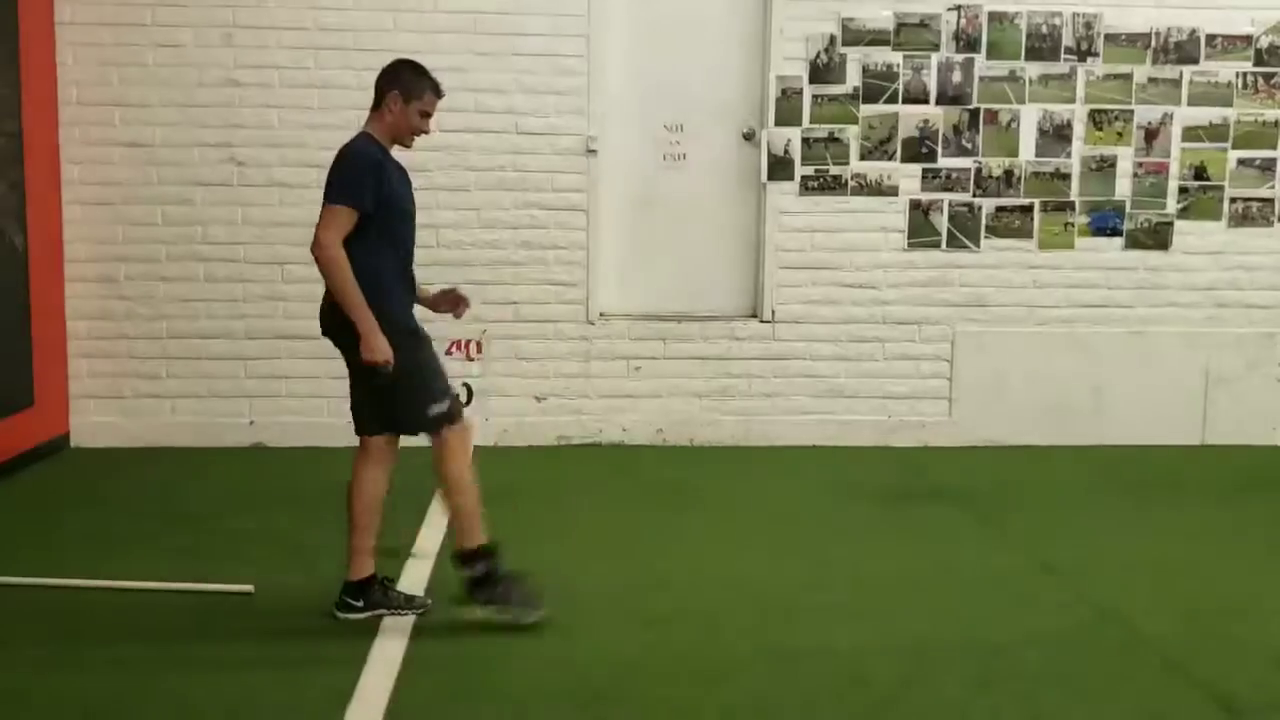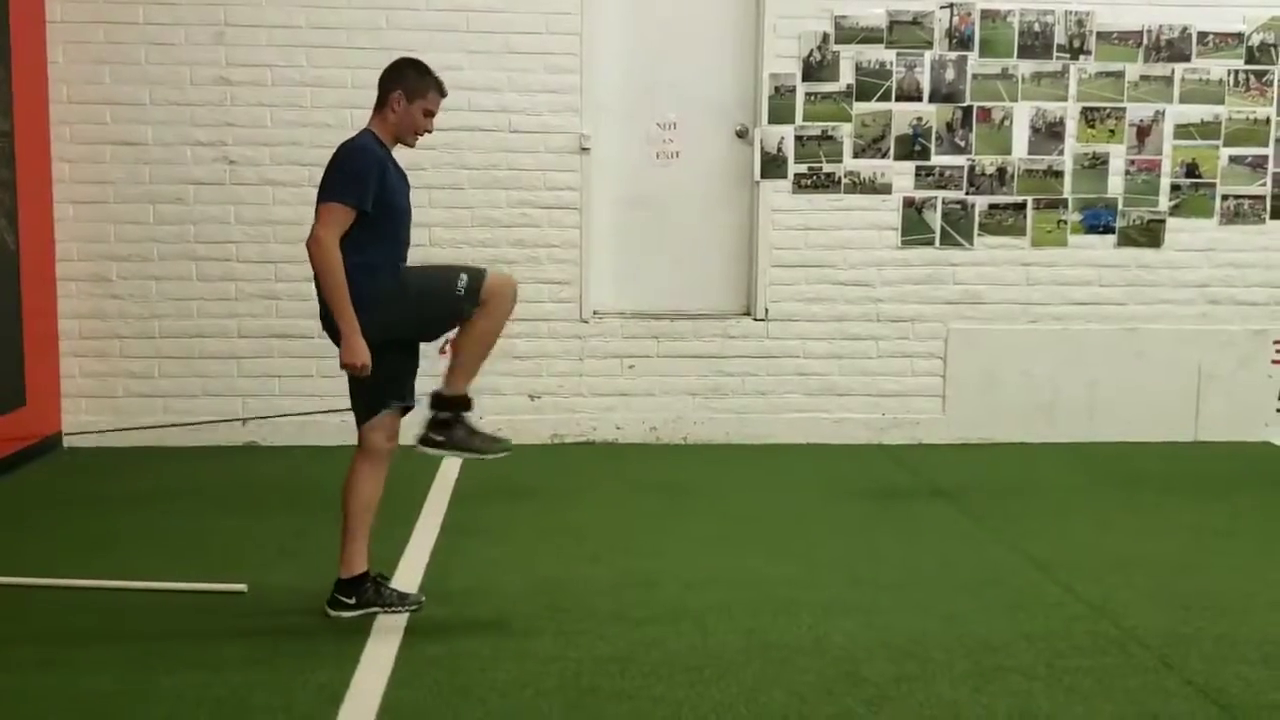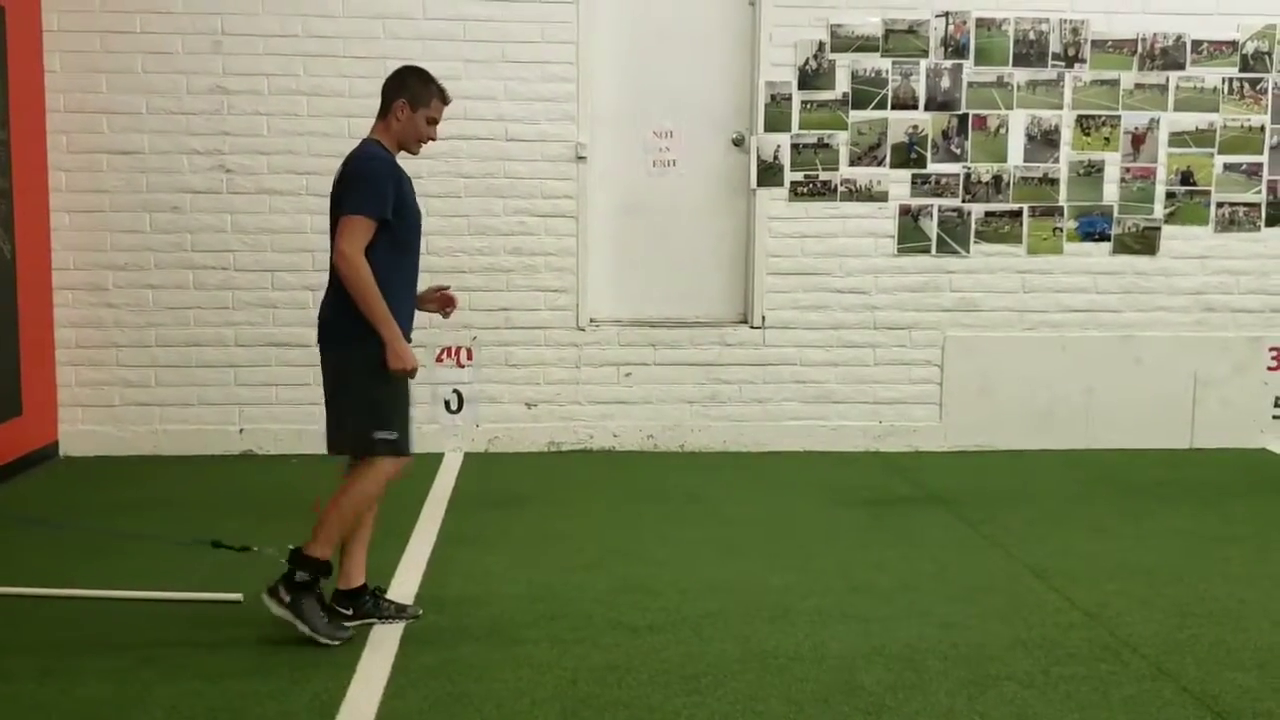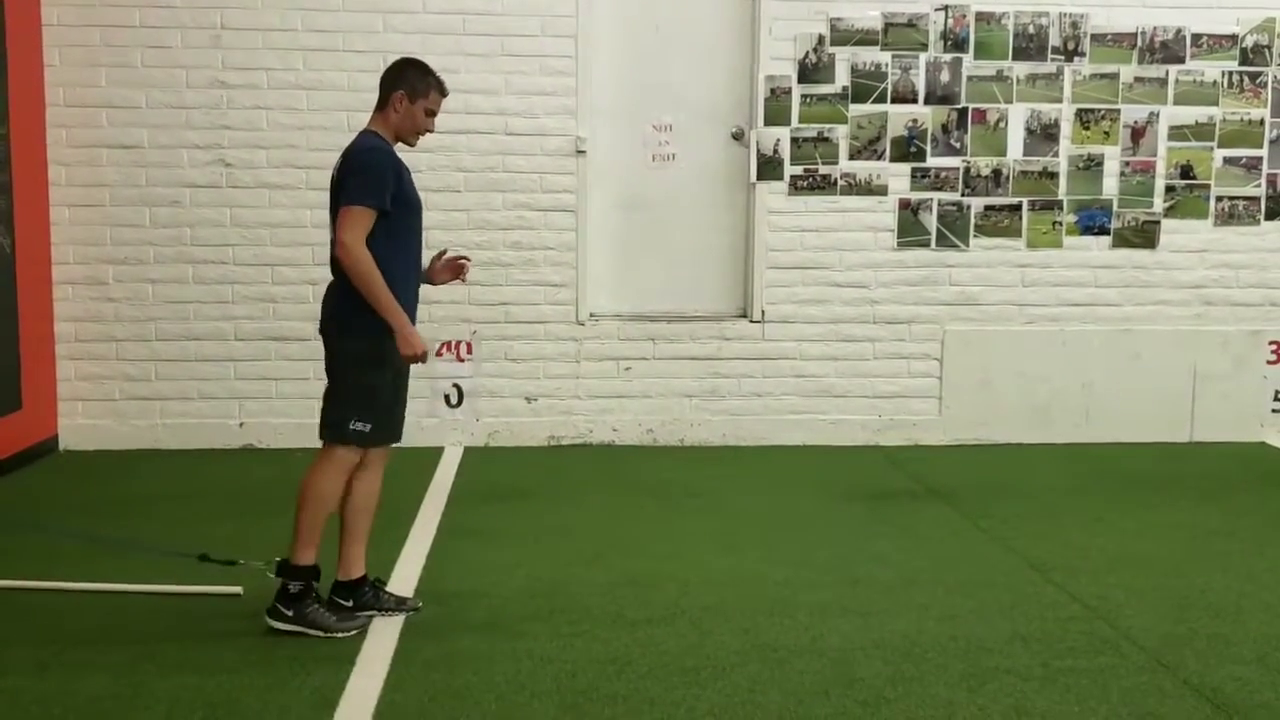
dt=1s
person 1, frame 1
left shoulder: (382, 166)
right shoulder: (361, 161)
right elbow: (327, 244)
left wrist: (425, 298)
right wrist: (370, 331)
left hip: (381, 318)
right hip: (374, 322)
left knee: (380, 445)
right knee: (451, 432)
left ankle: (362, 586)
right ankle: (481, 572)
person 1, frame 2
left shoulder: (382, 162)
right shoulder: (360, 156)
right elbow: (323, 241)
left wrist: (426, 299)
right wrist: (351, 334)
left hip: (381, 307)
right hip: (369, 305)
left knee: (378, 440)
right knee: (498, 290)
left ankle: (353, 583)
right ankle: (447, 415)
person 1, frame 3
left shoulder: (376, 167)
right shoulder: (373, 168)
right elbow: (348, 255)
left wrist: (416, 300)
right wrist: (394, 338)
left hip: (366, 337)
right hip: (363, 340)
left knee: (371, 462)
right knee: (382, 461)
left ankle: (352, 593)
right ankle: (299, 580)
person 1, frame 4
left shoulder: (375, 158)
right shoulder: (371, 158)
right elbow: (349, 246)
left wrist: (425, 274)
right wrist: (403, 324)
left hip: (375, 330)
right hip: (365, 331)
left knee: (372, 453)
right knee: (343, 452)
left ankle: (352, 586)
right ankle: (293, 591)
